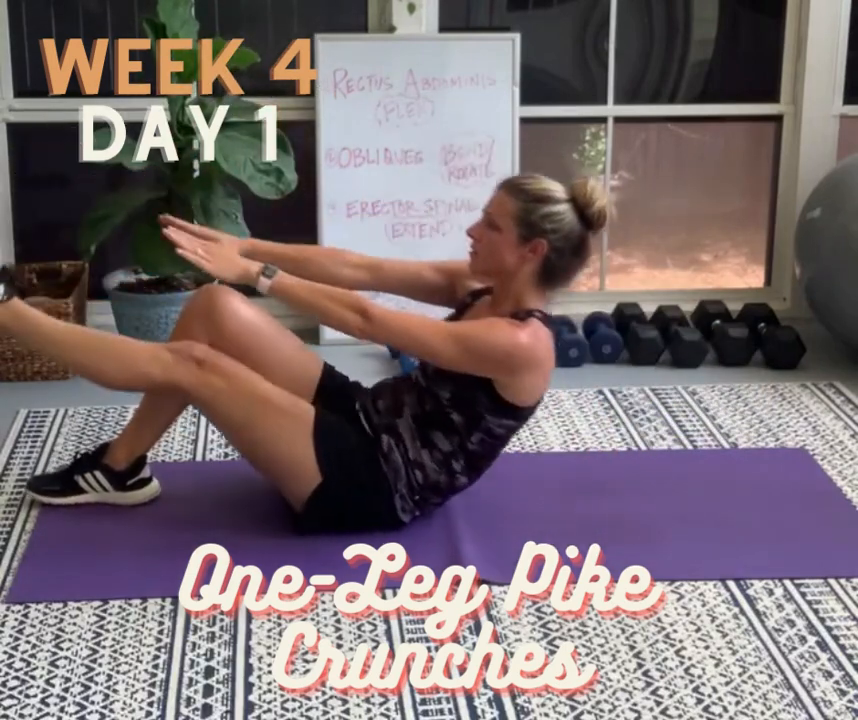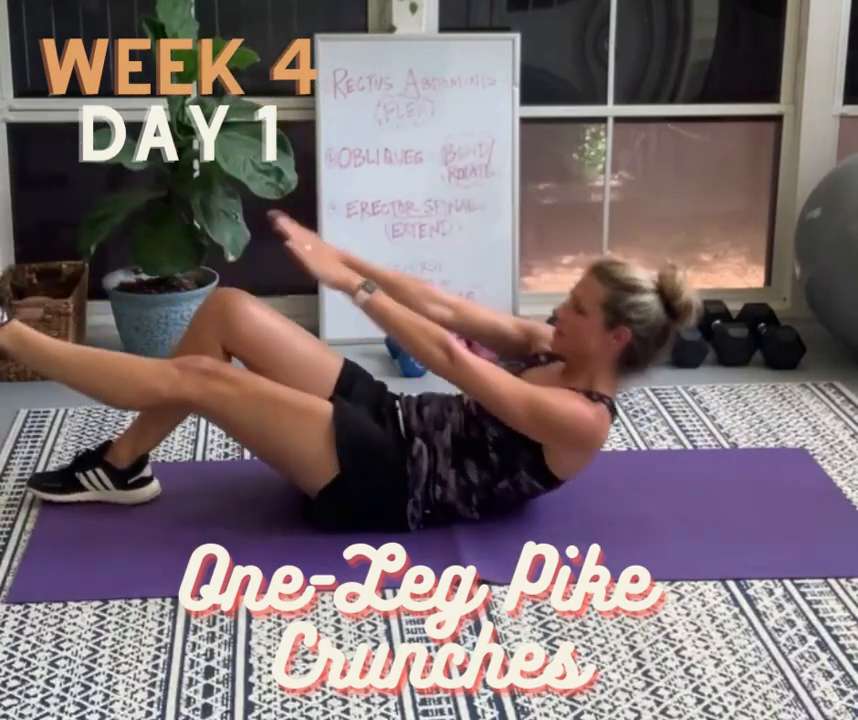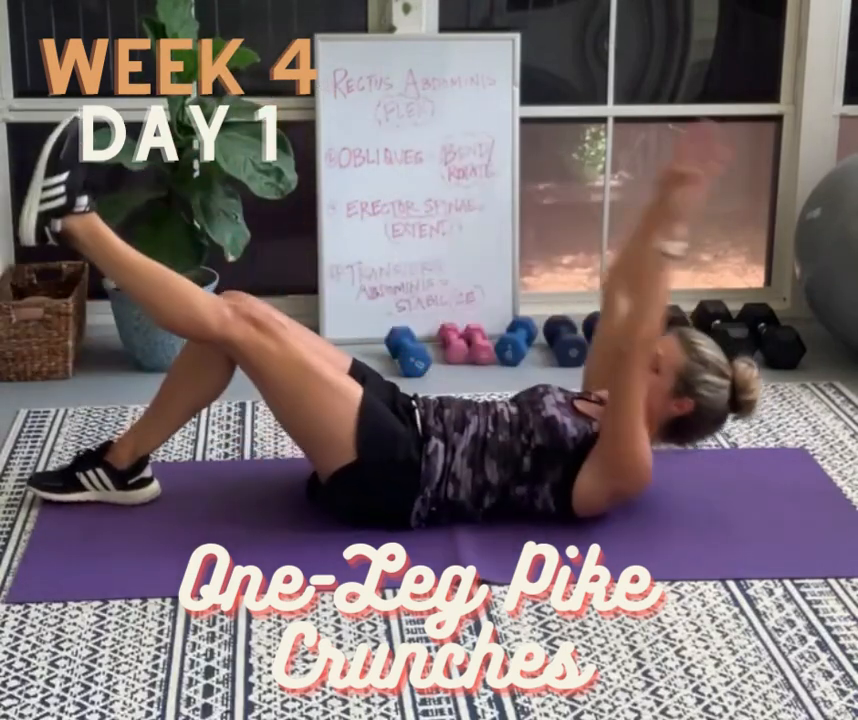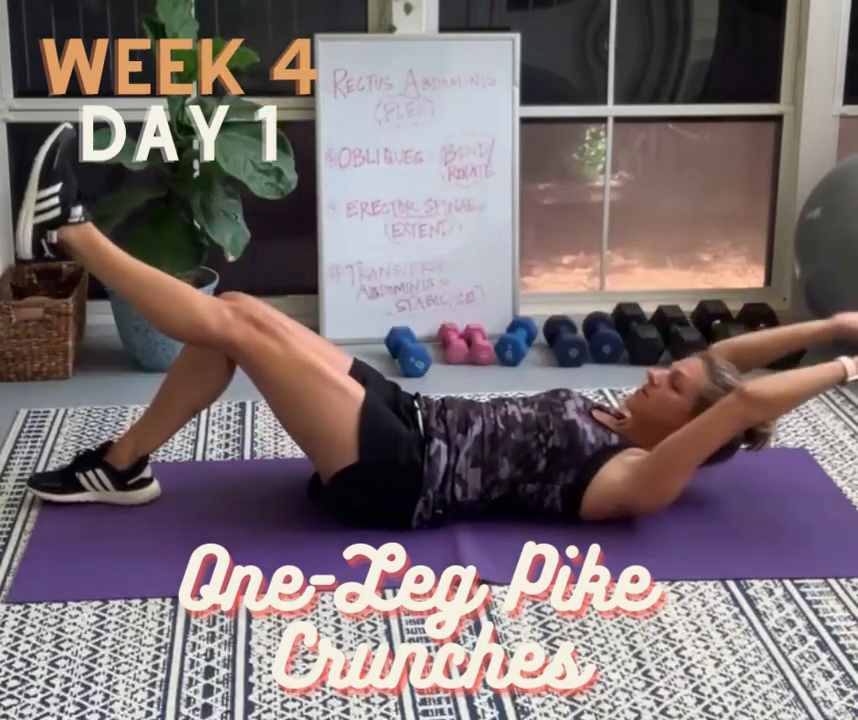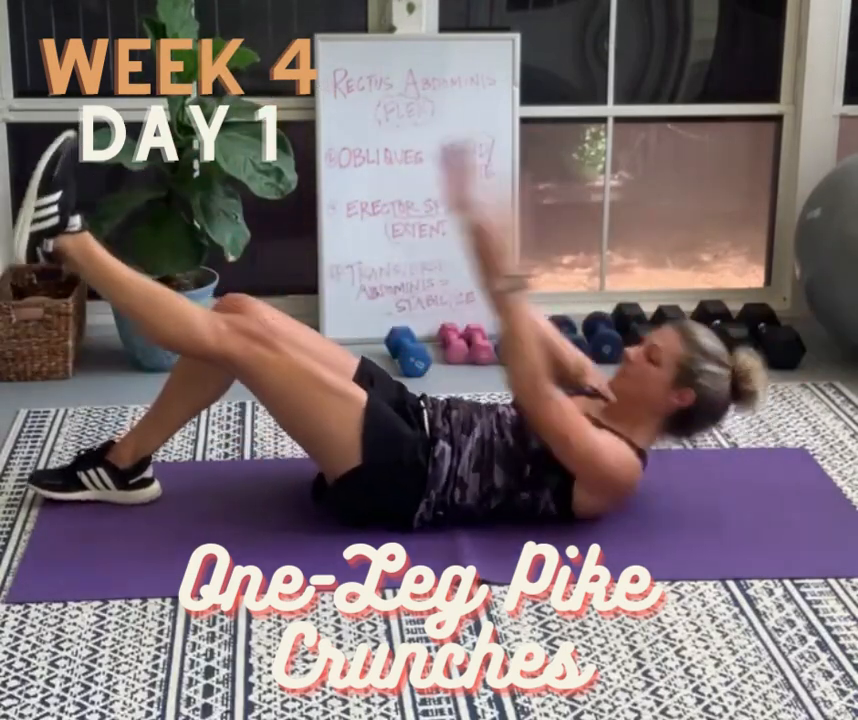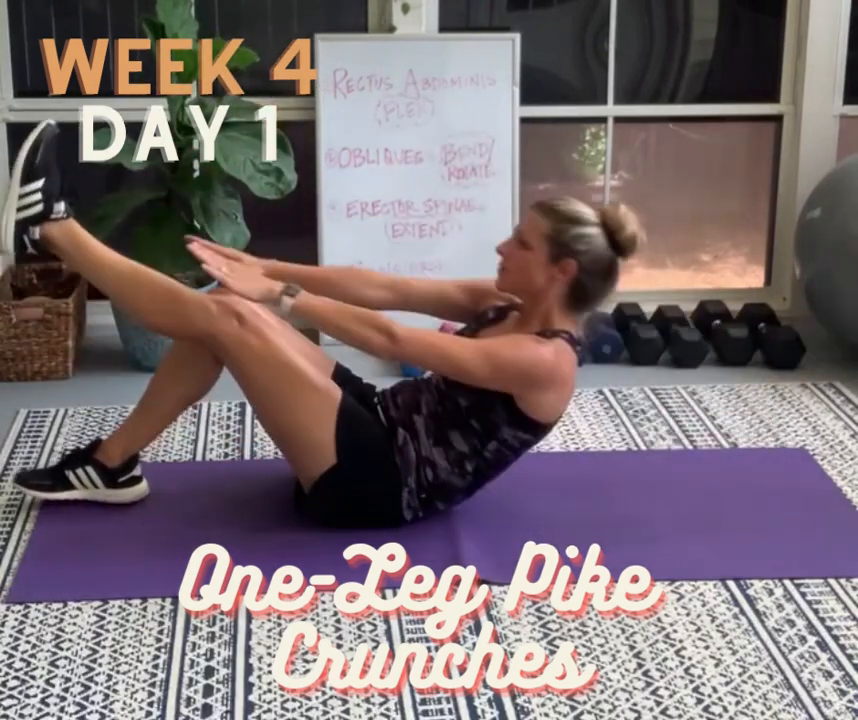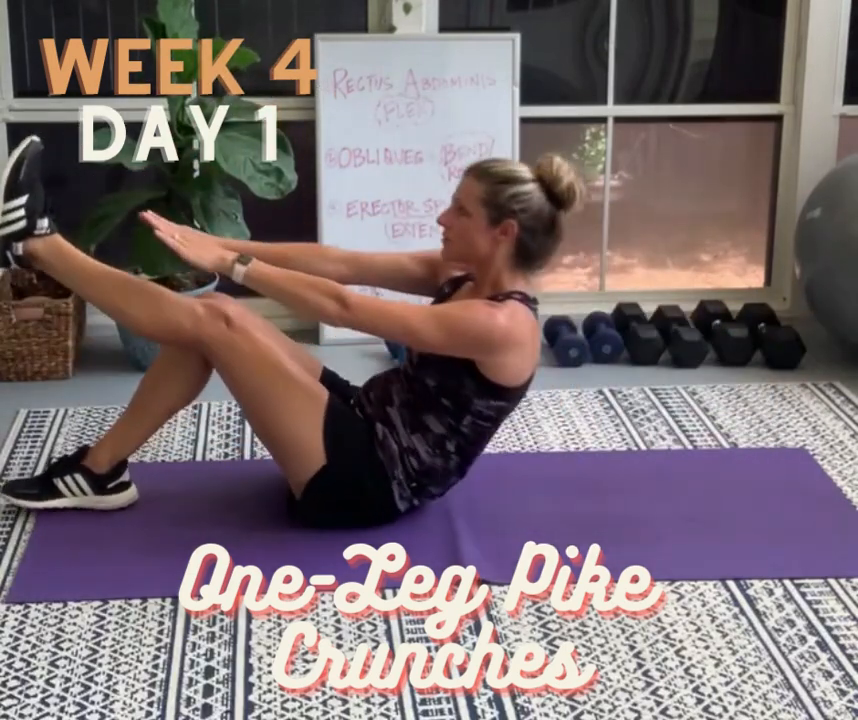
dt=0.4s
person 1, frame 1
left shoulder: (522, 345)
right shoulder: (484, 288)
left elbow: (365, 321)
right elbow: (359, 268)
left wrist: (255, 274)
right wrist: (240, 246)
left hip: (368, 485)
right hip: (361, 420)
left knee: (187, 364)
right knee: (212, 306)
right ankle: (121, 469)
person 1, frame 2
left shoulder: (582, 420)
right shoulder: (552, 351)
left elbow: (450, 361)
right elbow: (442, 306)
left wrist: (349, 282)
right wrist: (346, 259)
left hip: (382, 486)
right hip: (388, 423)
left knee: (195, 377)
right knee: (229, 308)
right ankle: (122, 467)
person 1, frame 3
left shoulder: (626, 469)
right shoulder: (587, 415)
left elbow: (636, 357)
right elbow: (618, 307)
left wrist: (666, 243)
right wrist: (660, 209)
left hip: (389, 477)
right hip: (400, 423)
left knee: (229, 321)
right knee: (241, 309)
left ankle: (74, 218)
right ankle: (124, 467)
person 1, frame 4
left shoulder: (643, 481)
right shoulder: (618, 428)
left elbow: (745, 399)
right elbow: (722, 355)
left hip: (396, 475)
right hip: (411, 424)
left knee: (234, 326)
right knee: (237, 308)
left ankle: (71, 232)
right ankle: (121, 467)
person 1, frame 5
left shoulder: (616, 466)
right shoulder: (604, 396)
left elbow: (532, 395)
right elbow: (524, 324)
left wrist: (507, 275)
right wrist: (480, 228)
left hip: (400, 480)
right hip: (413, 422)
left knee: (227, 337)
right knee: (238, 310)
left ankle: (67, 240)
right ankle: (121, 466)
person 1, frame 6
left shoulder: (546, 361)
right shoulder: (508, 306)
left elbow: (390, 340)
right elbow: (384, 286)
left wrist: (278, 295)
right wrist: (265, 268)
left hip: (377, 480)
right hip: (382, 429)
left knee: (223, 317)
right knee: (226, 310)
left ankle: (54, 227)
right ankle: (110, 466)
person 1, frame 7
left shoulder: (500, 324)
right shoulder: (466, 275)
left elbow: (342, 306)
right elbow: (342, 262)
left wrist: (230, 262)
right wrist: (224, 245)
left hip: (369, 482)
right hip: (365, 430)
left knee: (214, 321)
right knee: (208, 315)
right ankle: (99, 473)
